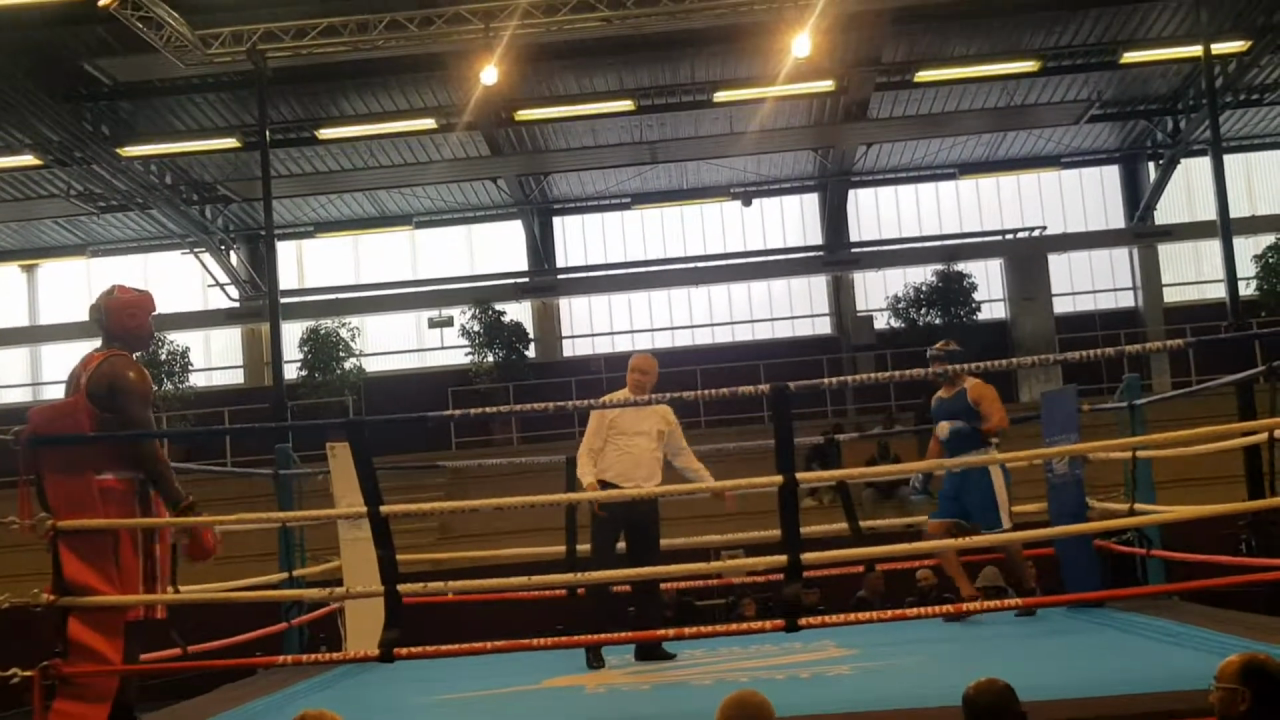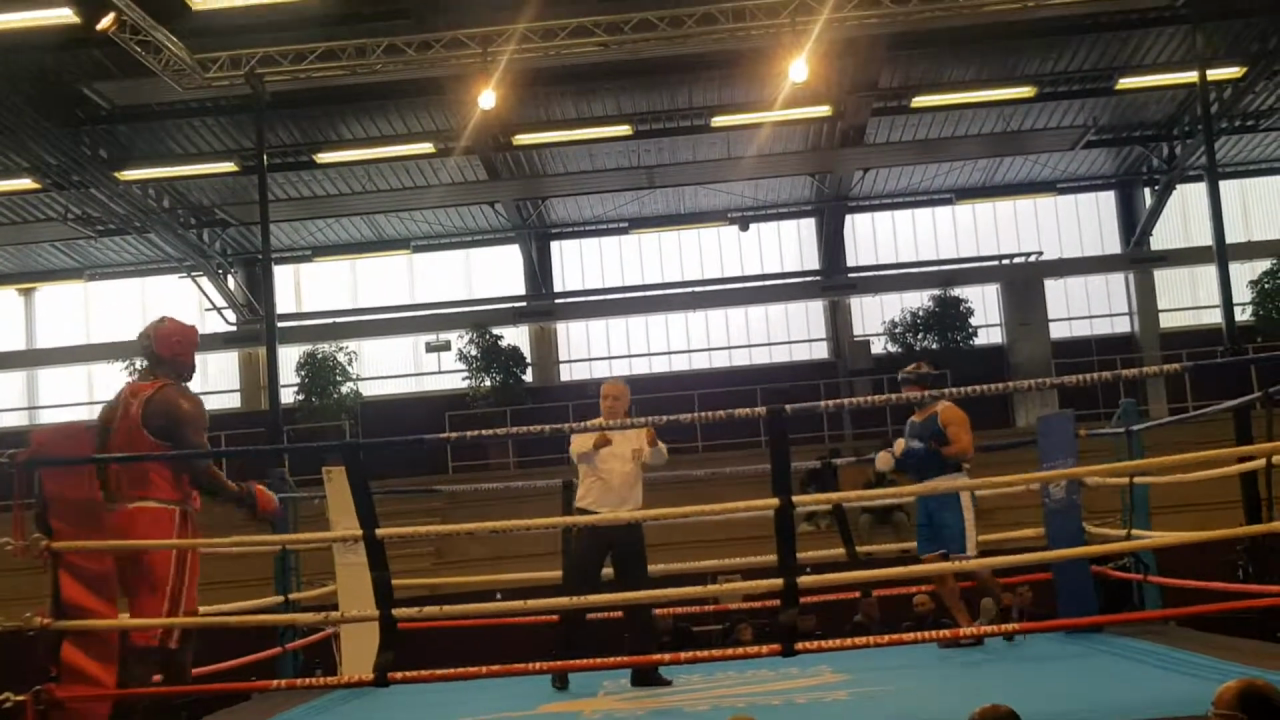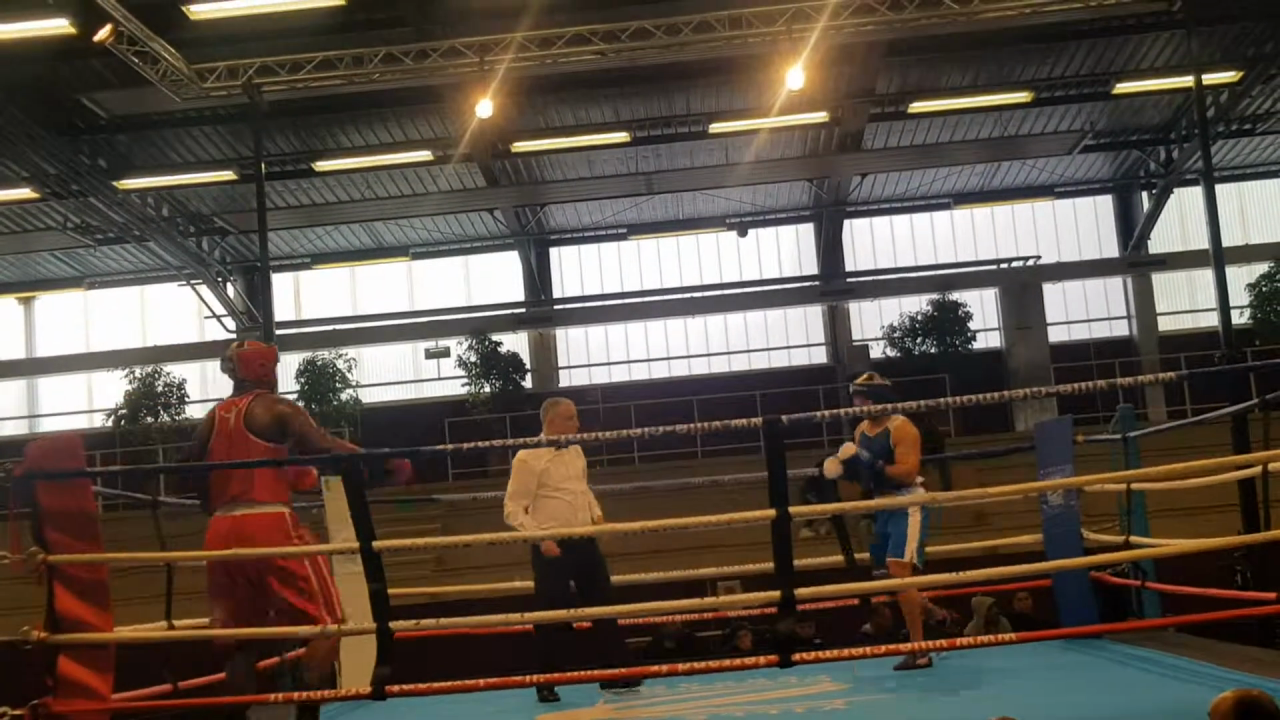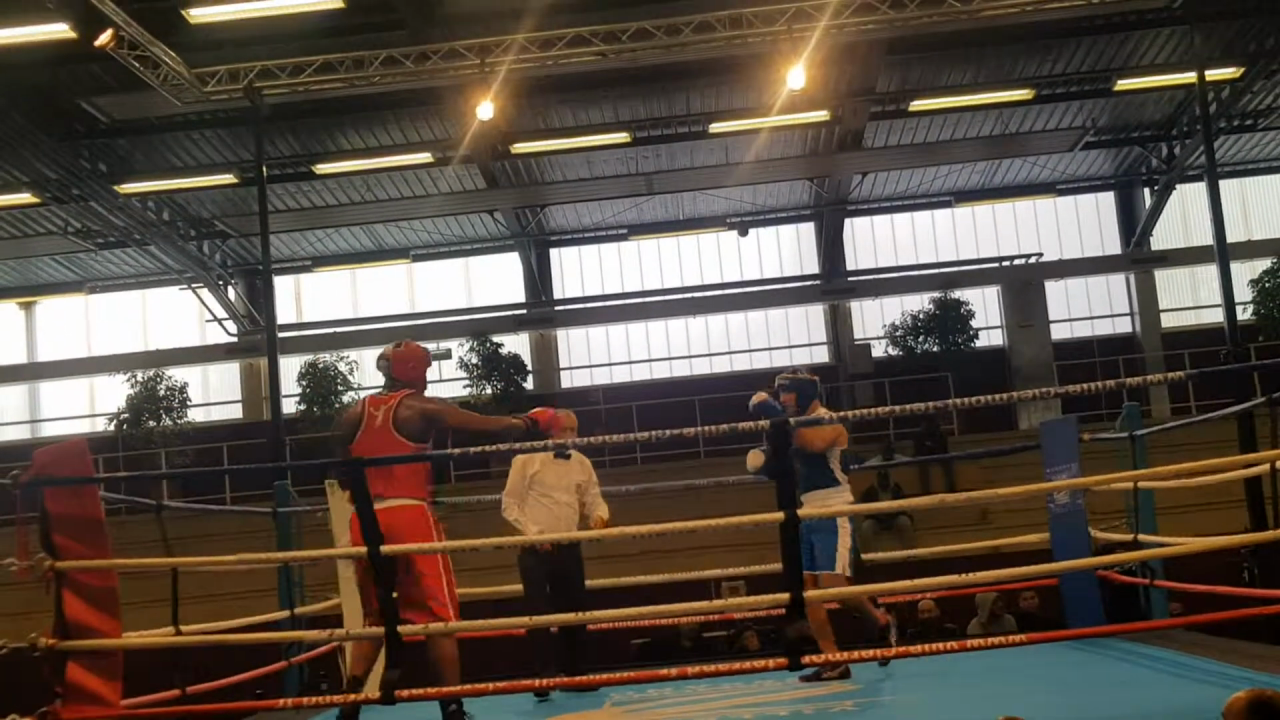
dt=0.5s
person 1, frame 1
left shoulder: (84, 369)
right shoulder: (125, 371)
right elbow: (146, 452)
left wrist: (156, 503)
right wrist: (188, 512)
left hip: (82, 501)
right hip: (119, 504)
left knee: (98, 623)
right knee: (126, 623)
person 1, frame 2
left shoulder: (118, 402)
right shoulder: (179, 400)
left elbow: (101, 474)
right elbow: (202, 475)
right wrist: (247, 496)
left hip: (125, 522)
right hip: (163, 525)
left knee: (162, 637)
right knee: (154, 642)
person 1, frame 3
left shoulder: (209, 422)
right shoulder: (276, 408)
right elbow: (329, 448)
left hip: (223, 530)
right hip: (271, 526)
left knee: (244, 643)
right knee: (324, 623)
person 1, frame 4
left shoulder: (354, 413)
right shoulder: (422, 408)
right elbow: (488, 426)
right wrist: (530, 423)
left hip: (365, 523)
right hip: (409, 519)
left knee: (376, 623)
right knee: (439, 621)
person 2, frame 1
left shoulder: (664, 413)
right shoulder: (608, 405)
left elbow: (681, 454)
right elbow: (587, 449)
left wrist: (710, 484)
right wrist: (589, 481)
left hip: (645, 499)
right hip: (610, 495)
left knee: (647, 571)
right knee: (601, 570)
left ankle: (649, 644)
right ankle: (594, 646)
person 2, frame 2
left shoulder: (639, 432)
right shoulder: (585, 430)
left elbow: (658, 458)
right elbow: (579, 454)
left wrist: (653, 443)
right wrist: (595, 445)
left hip: (627, 524)
right hip: (591, 522)
right knee: (577, 594)
left ankle: (644, 669)
person 2, frame 3
left shoulder: (576, 451)
right shoulder: (528, 458)
right elbow: (513, 510)
left wrist: (597, 515)
right wrist: (540, 539)
left hip: (584, 541)
right hip: (553, 547)
left knee: (602, 603)
right knee: (551, 613)
left ankle: (616, 671)
right ankle: (547, 682)
person 2, frame 4
left shoulder: (582, 463)
right shoulder: (527, 460)
left elbow: (593, 499)
right elbow: (509, 504)
left wrist: (599, 516)
right wrist: (533, 533)
left hip: (569, 547)
right hip: (536, 548)
left knee: (575, 610)
right knee: (539, 611)
left ankle: (573, 674)
right ankle: (544, 675)
person 3, frame 1
left shoulder: (978, 389)
right shoulder: (938, 398)
left elbow: (1001, 424)
right elbow: (936, 440)
left wrist: (967, 429)
right wrist: (923, 473)
left hip: (983, 469)
right hip: (954, 473)
left knee: (1000, 534)
right knee: (935, 532)
left ankle: (1027, 593)
right ankle: (967, 595)
person 3, frame 2
left shoulder: (949, 412)
right shoulder: (912, 422)
left elbow: (966, 452)
left wrist: (928, 451)
right wrist: (897, 461)
left hip: (953, 494)
right hip: (925, 498)
left knee: (964, 560)
right knee: (934, 566)
right ankle: (967, 628)
person 3, frame 3
left shoulder: (903, 429)
right shoulder: (861, 431)
left elbow: (906, 474)
right elbow: (863, 474)
left wrist: (870, 465)
right wrist: (846, 470)
left hip: (907, 507)
right hip: (883, 510)
left knee: (898, 570)
right knee: (892, 576)
left ankle: (919, 650)
person 3, frame 4
left shoulder: (828, 422)
right shoulder: (799, 426)
left elbow: (813, 445)
left wrist: (779, 417)
left hip: (832, 511)
right hip: (808, 514)
left knee: (833, 586)
right knee: (805, 586)
left ankle: (879, 620)
right ankle: (834, 661)
